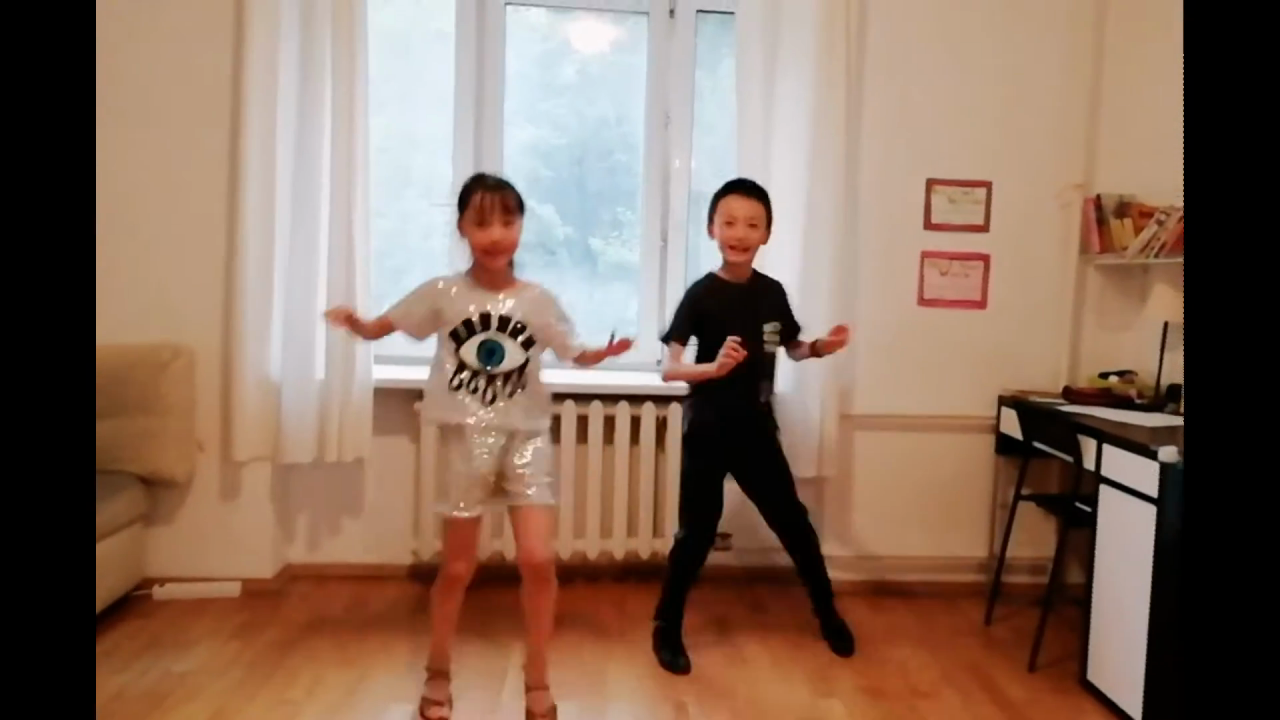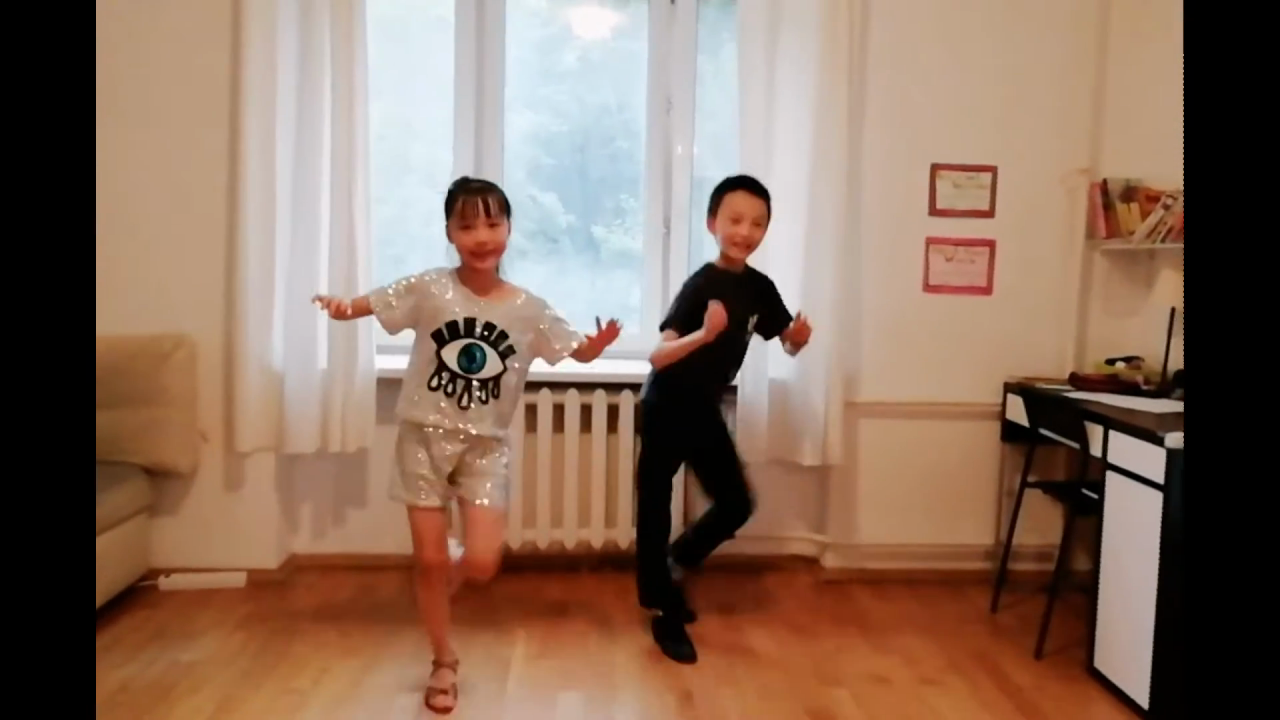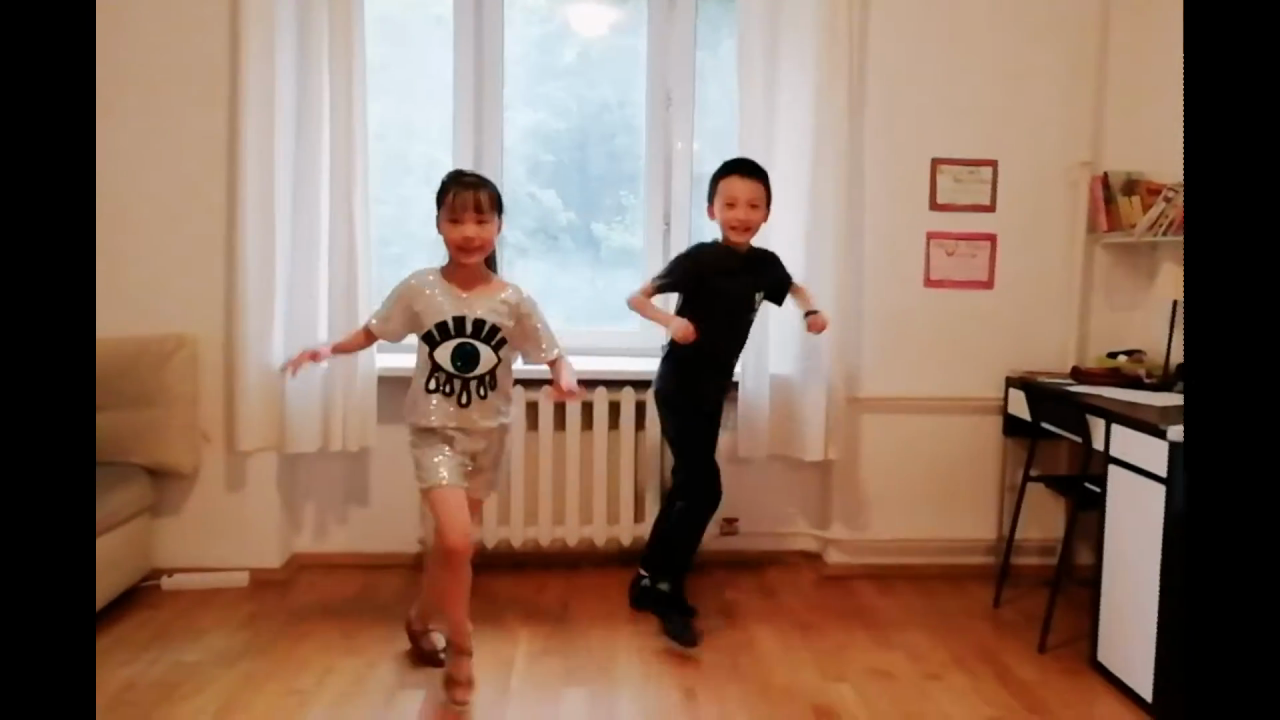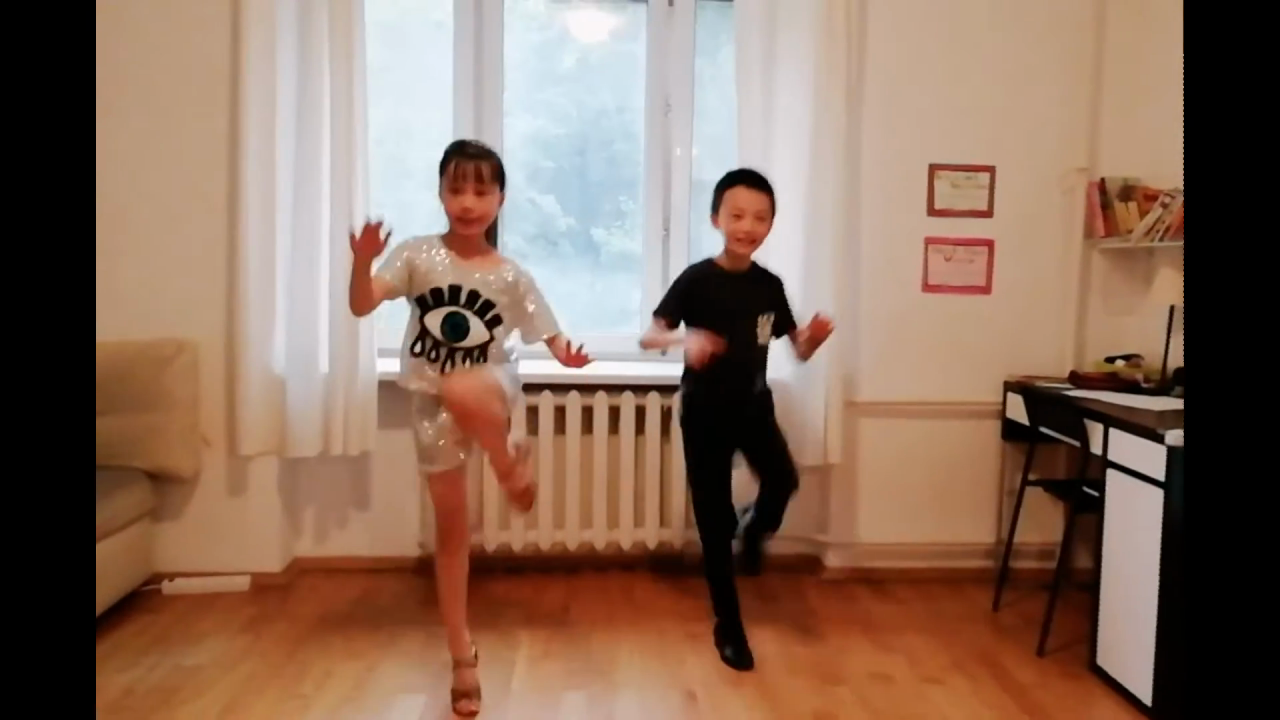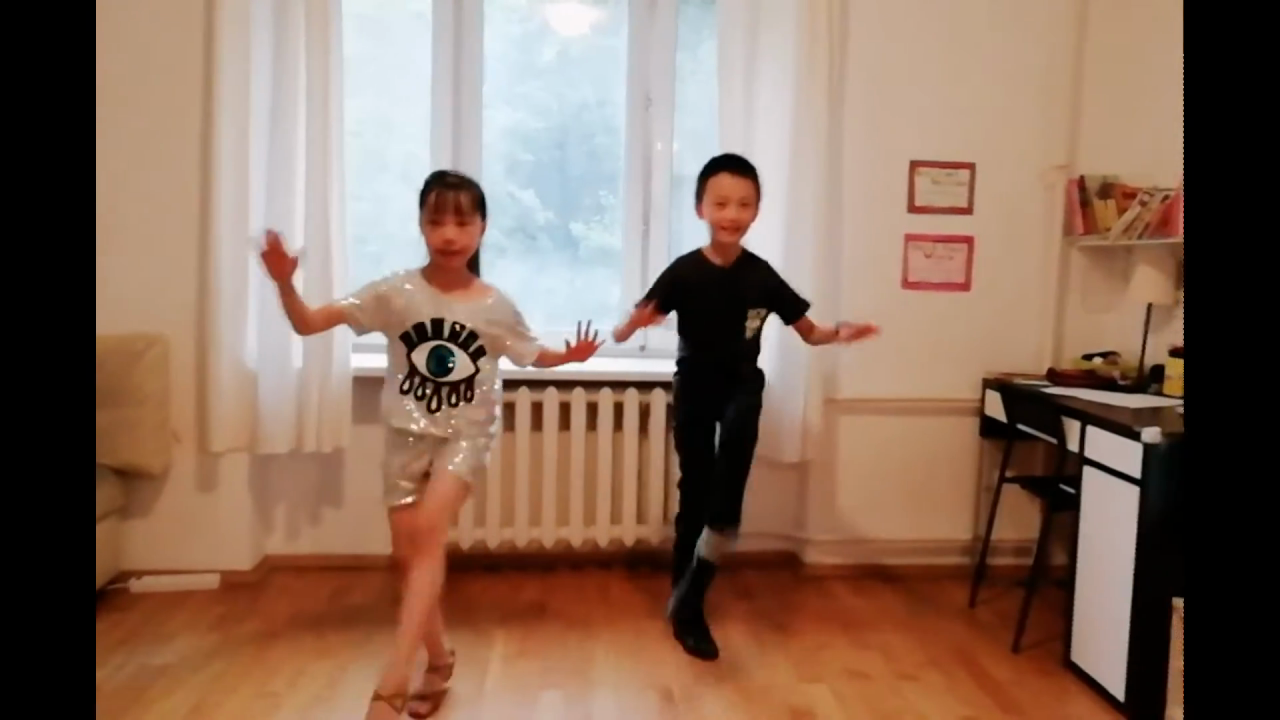
dt=0.3s
person 1, frame 1
left shoulder: (538, 300)
right shoulder: (443, 293)
left elbow: (576, 354)
right elbow: (375, 328)
left wrist: (605, 352)
right wrist: (352, 319)
left hip: (525, 437)
right hip: (466, 438)
left knee: (538, 560)
right knee: (456, 567)
right ankle: (438, 671)
person 1, frame 2
left shoulder: (527, 307)
right shoulder: (428, 289)
left elbow: (582, 352)
right elbow: (358, 307)
left wrist: (599, 344)
right wrist: (340, 307)
left hip: (485, 440)
right hip: (425, 434)
left knee: (481, 563)
right knee: (431, 560)
left ankle: (451, 588)
right ankle: (444, 662)
person 1, frame 3
left shoulder: (514, 301)
right shoulder: (418, 289)
left elbow: (553, 356)
right elbow: (366, 336)
left wrist: (564, 377)
right wrist: (325, 350)
left hip: (487, 435)
right hip: (434, 433)
left knee: (454, 545)
right knee: (455, 544)
left ankle: (421, 620)
right ankle: (460, 647)
person 1, frame 4
left shoulder: (511, 275)
right shoulder: (417, 254)
left elbow: (551, 336)
right elbow: (362, 304)
left wrist: (570, 355)
right wrist: (361, 261)
left hip: (493, 390)
right hip: (431, 403)
left knee: (464, 392)
right knee: (450, 530)
left ankle: (511, 465)
right ankle: (462, 656)
person 1, frame 5
left shoulder: (495, 306)
right shoulder: (394, 289)
left elbow: (533, 354)
right elbow: (308, 323)
left wrist: (568, 355)
right wrist: (284, 282)
left hip: (466, 433)
right hip: (407, 434)
left knee: (428, 532)
right knee: (410, 555)
left ankle: (397, 673)
right ankle: (438, 659)
person 2, frame 1
left shoulder: (771, 292)
right shoulder: (700, 296)
left elbow: (793, 349)
right elbow: (669, 369)
left wrist: (822, 346)
right wrist: (713, 368)
left hip: (757, 429)
right hip: (707, 432)
left knee: (793, 521)
right knee: (697, 532)
left ankle: (826, 609)
right ankle: (666, 629)
person 2, frame 2
left shoulder: (760, 287)
right shoulder: (701, 286)
left elbow: (790, 341)
right elbow: (659, 358)
left wrist: (800, 335)
right wrist: (704, 334)
left hip: (705, 412)
right hip: (667, 412)
left knee: (737, 502)
right knee: (655, 511)
left ankle: (671, 571)
right ankle: (662, 615)
person 2, frame 3
left shoulder: (765, 264)
right shoulder: (700, 259)
left elbow: (794, 289)
right elbow: (637, 298)
left wrist: (813, 313)
right wrist: (671, 321)
left hip: (712, 391)
right hip: (680, 390)
left knee: (691, 490)
right knee: (703, 489)
left ankle: (650, 579)
right ankle: (665, 587)
person 2, frame 4
left shoulder: (769, 287)
right shoulder: (697, 278)
left elbow: (800, 350)
right elbow: (648, 337)
left wrist: (814, 336)
right wrist: (684, 340)
left hip: (749, 403)
right hip: (704, 409)
left knee: (783, 480)
right knee: (714, 514)
left ankle: (756, 527)
right ankle: (728, 620)
person 2, frame 5
left shoulder: (761, 277)
right shoulder: (683, 274)
left elbow: (809, 333)
right elbow: (621, 333)
left wrist: (841, 333)
right wrist: (637, 321)
left hip: (740, 389)
right hip: (693, 394)
right knee: (695, 493)
left ankle: (700, 567)
right ankle: (689, 612)
